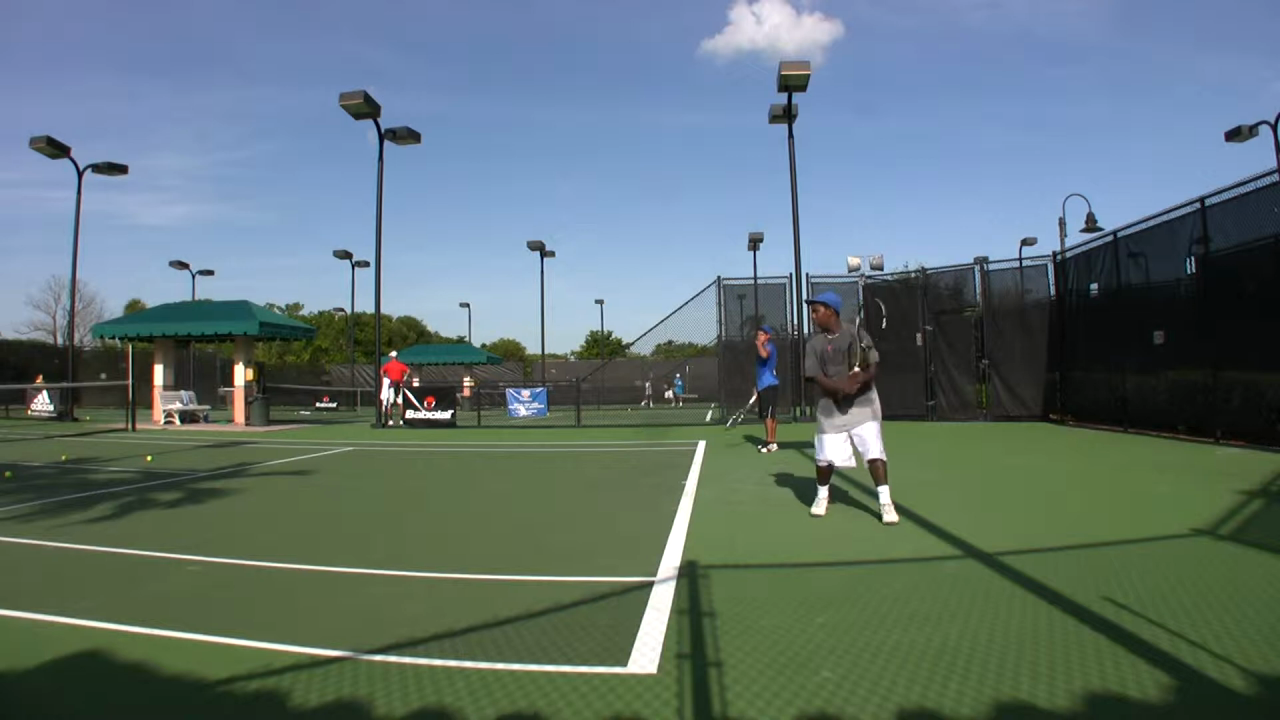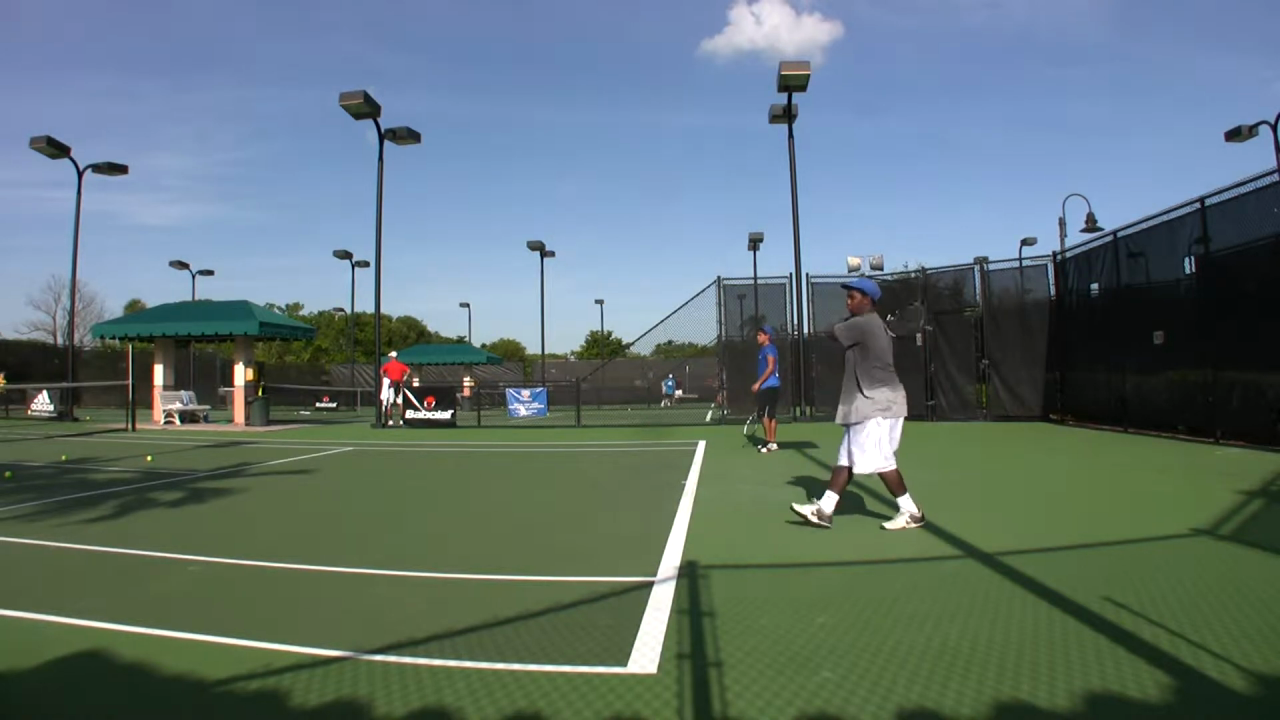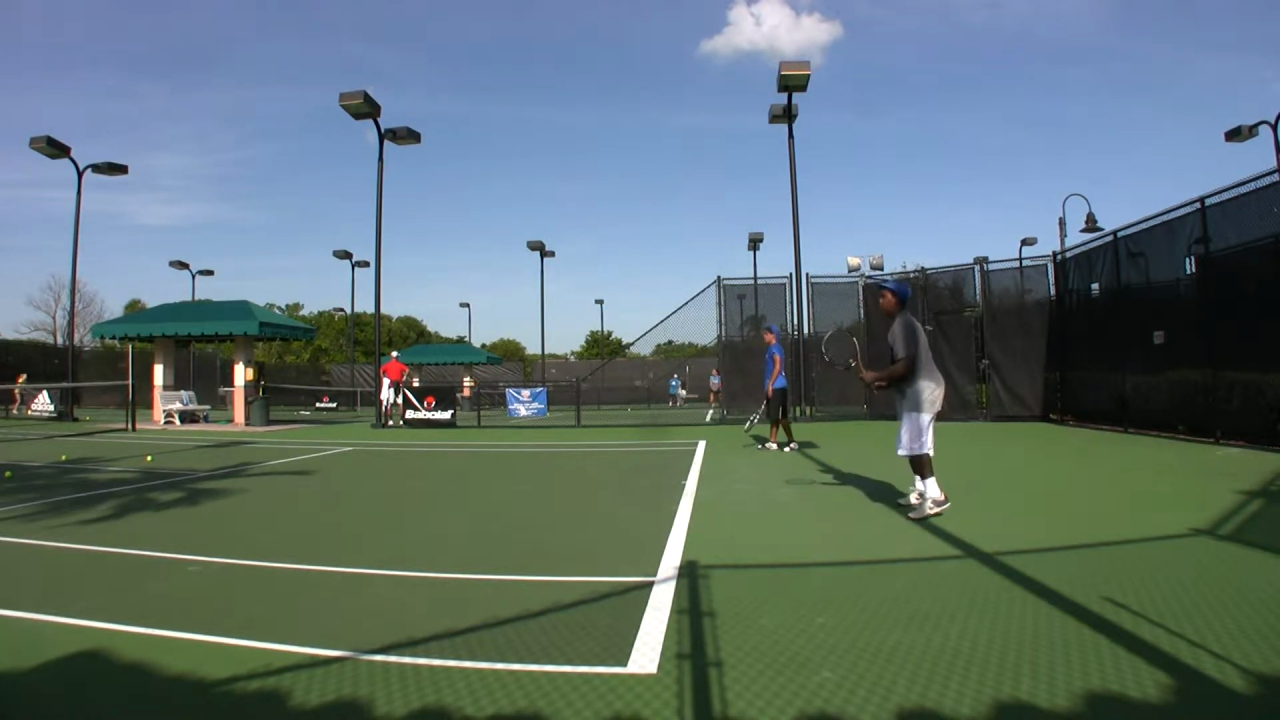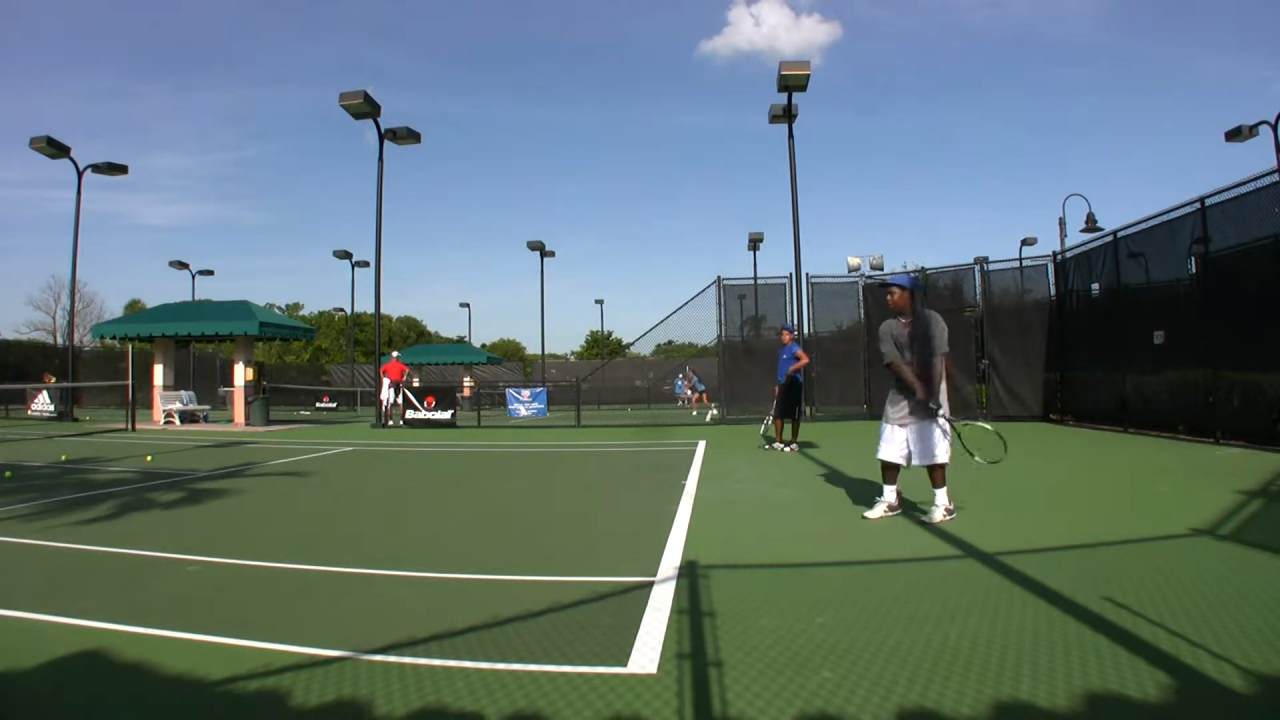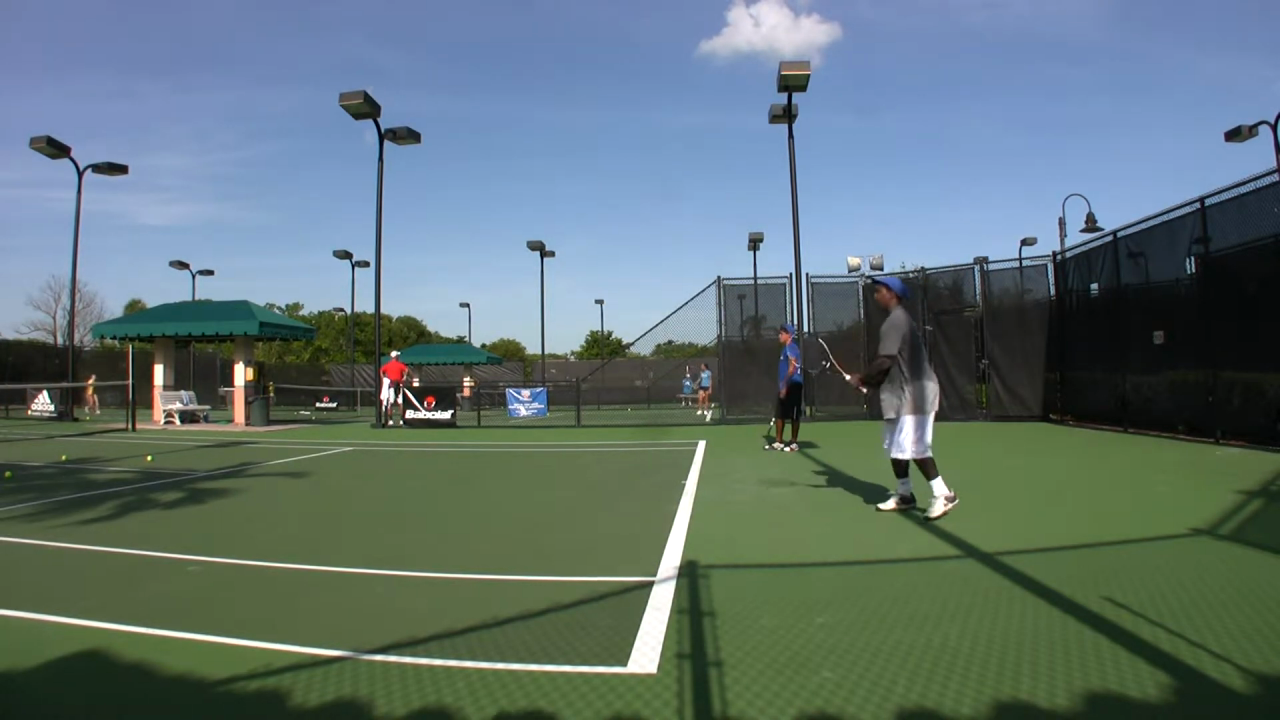
dt=1s
person 1, frame 1
left shoulder: (858, 335)
right shoulder: (814, 343)
left elbow: (872, 370)
right elbow: (817, 378)
left wrist: (858, 380)
right wrist: (841, 387)
left hip: (863, 406)
right hip: (831, 408)
left knee: (874, 451)
right knee: (825, 458)
left ankle: (886, 503)
right ankle: (822, 495)
person 1, frame 2
left shoulder: (863, 324)
right shoulder: (873, 325)
left elbow: (835, 331)
left wrist: (845, 323)
left hip: (880, 405)
right hip: (866, 404)
left knee: (879, 459)
right knee: (846, 457)
left ankle: (910, 512)
right ankle: (823, 509)
person 1, frame 3
left shoulder: (901, 326)
right shoulder: (904, 324)
left elbow: (904, 367)
left wrist: (876, 376)
right wrist: (886, 381)
left hip: (921, 390)
right hip: (917, 390)
left knee: (914, 444)
right knee: (911, 444)
left ankle: (935, 497)
right ankle: (921, 490)
person 1, frame 4
left shoulder: (932, 320)
right shoulder: (887, 328)
left elbow: (938, 358)
right elbow: (895, 364)
left wrist: (934, 390)
right wrist: (918, 388)
left hip: (929, 398)
right hip: (901, 398)
left knee: (931, 453)
right knee: (889, 451)
left ankle: (943, 505)
right ankle: (890, 501)
person 1, frame 5
left shoulder: (895, 321)
right shoulder: (897, 321)
left elbow: (884, 362)
left wrist: (861, 378)
right wrist: (869, 381)
left hip: (915, 392)
right hip: (900, 394)
left knee: (913, 447)
right knee: (896, 447)
left ankle: (943, 494)
right ankle: (904, 494)
